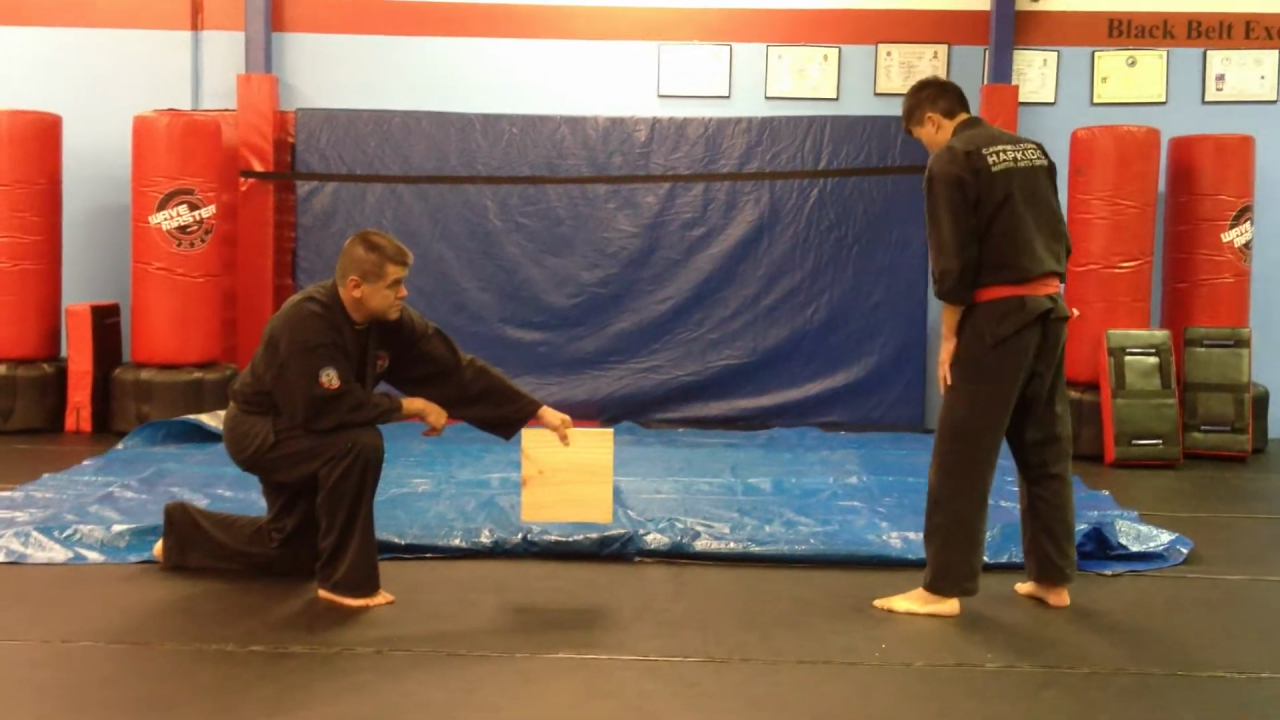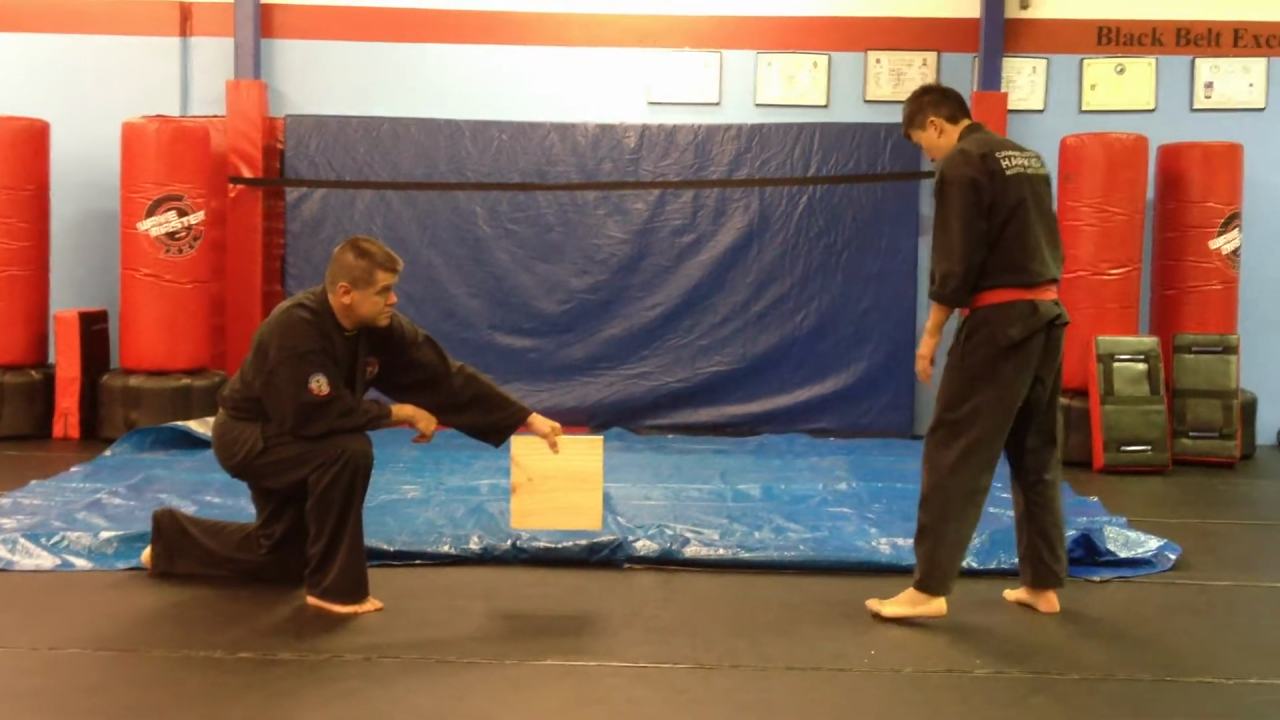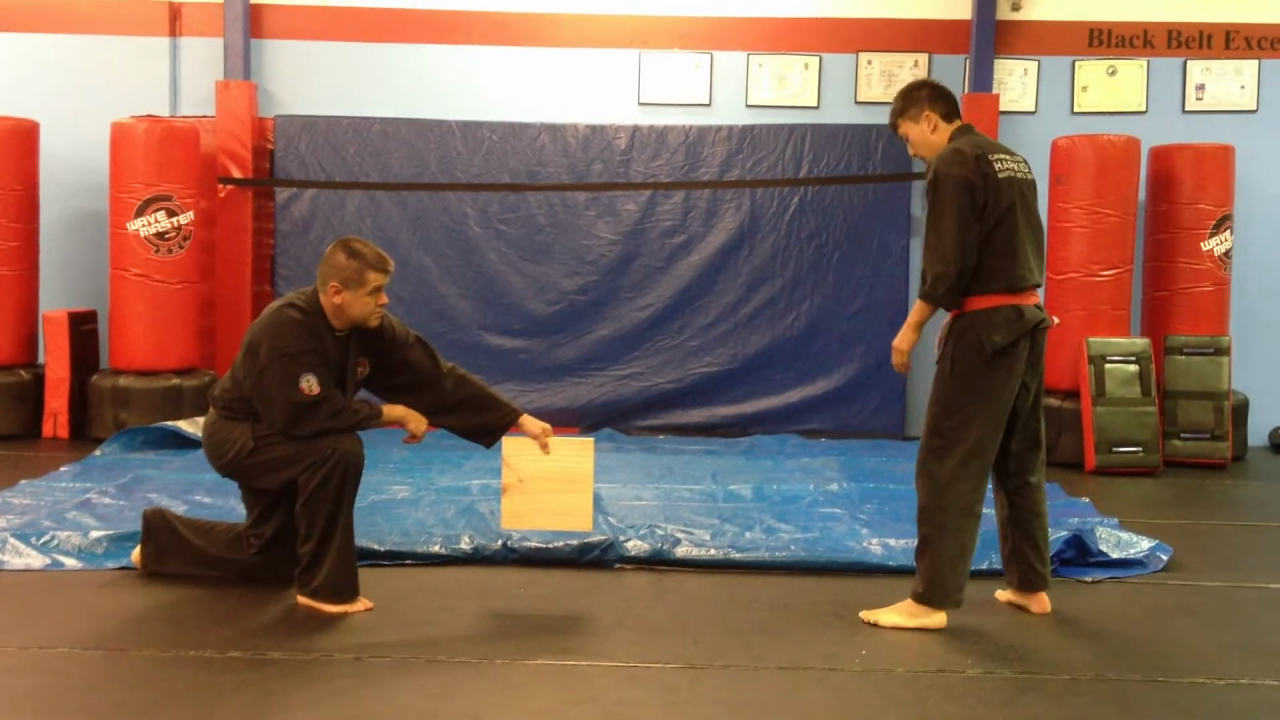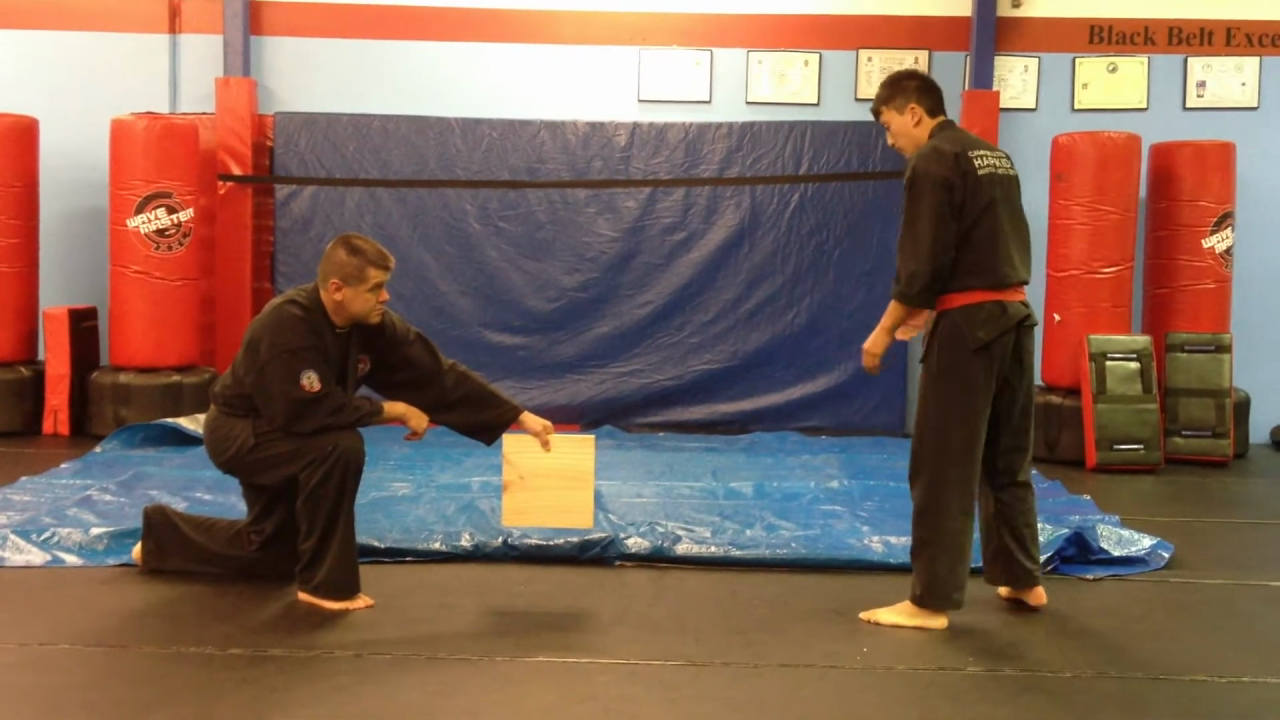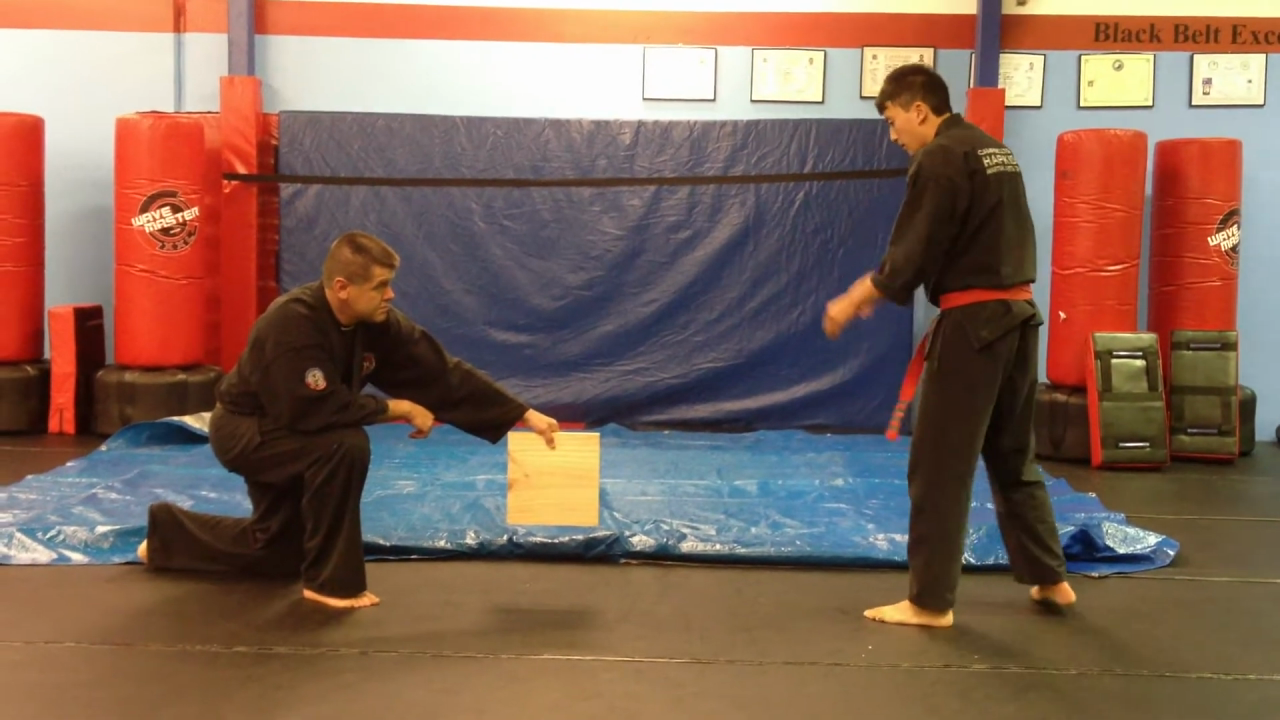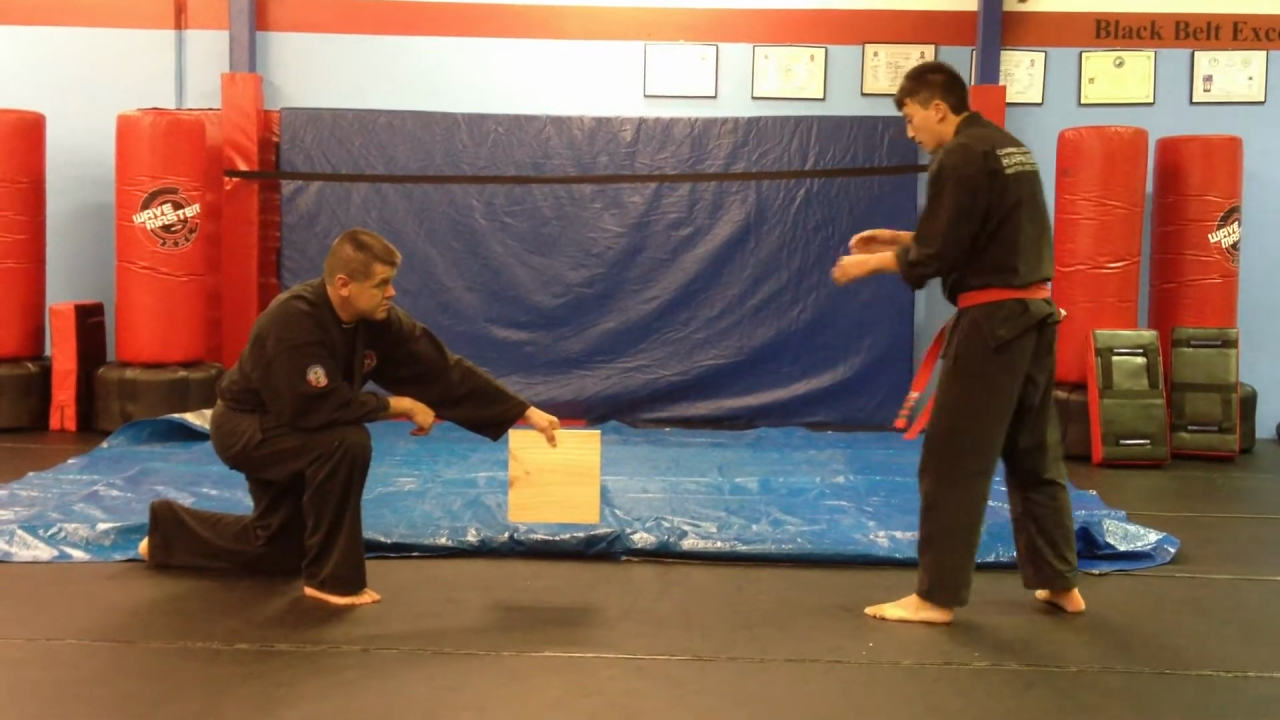
dt=0.2s
person 1, frame 1
left shoulder: (952, 162)
right shoulder: (1032, 151)
left elbow: (952, 263)
right elbow: (1060, 241)
left wrist: (949, 337)
left hip: (998, 314)
right hip: (1048, 309)
left knee: (962, 453)
right knee: (1045, 450)
left ankle: (943, 586)
right ankle: (1052, 578)
person 1, frame 2
left shoulder: (961, 165)
right shoulder: (1026, 158)
left elbow: (955, 263)
left wrist: (931, 334)
left hip: (1000, 320)
right hip: (1045, 315)
left knee: (955, 451)
right knee: (1036, 456)
left ankle: (930, 586)
right ankle: (1042, 583)
person 1, frame 3
left shoulder: (954, 166)
right shoulder: (1012, 162)
left elbow: (948, 264)
left wrist: (912, 327)
left hip: (985, 326)
right hip: (1027, 319)
left knee: (949, 462)
right knee: (1019, 460)
left ankle: (931, 598)
right ankle: (1030, 584)
person 1, frame 4
left shoulder: (932, 163)
right shoulder: (993, 156)
left elbow: (923, 260)
left wrist: (883, 330)
right wrist: (926, 309)
left hip: (970, 324)
right hip: (1013, 316)
left knee: (941, 465)
right knee: (1007, 459)
left ankle: (931, 601)
right ankle: (1022, 577)
person 1, frame 5
left shoulder: (939, 161)
right shoulder: (994, 150)
left elbow: (915, 256)
left wrist: (856, 298)
right wrist: (882, 275)
left hip: (974, 323)
right hip: (1017, 314)
left knee: (940, 462)
right knee: (1013, 456)
left ankle: (930, 600)
right ankle: (1050, 578)
person 1, frame 6
left shoulder: (959, 159)
right shoulder: (1012, 149)
left elbow: (937, 253)
left wrist: (870, 263)
right wrist: (899, 238)
left hip: (992, 320)
right hip: (1034, 313)
left knee: (953, 458)
right knee: (1036, 456)
left ankle: (935, 594)
right ankle: (1060, 583)
person 2, frame 1
left shoulder: (390, 319)
right shoulder: (306, 322)
left elbow: (455, 369)
right elbow: (333, 408)
left wrist: (536, 410)
right wrist: (413, 406)
left hip: (300, 429)
right hip: (258, 430)
left knee: (294, 550)
right knee: (359, 445)
left ankle: (183, 532)
right ankle: (345, 580)
person 2, frame 2
left shoulder: (380, 326)
right shoulder: (295, 328)
left elbow: (445, 376)
right elbow: (321, 415)
left wrist: (526, 418)
right wrist: (402, 413)
left hip: (289, 436)
right hip: (248, 436)
left knee: (283, 556)
right knee: (348, 452)
left ankle: (170, 539)
right ankle: (333, 587)
person 2, frame 3
left shoulder: (371, 327)
right shoulder: (286, 328)
left elbow: (436, 377)
right elbow: (311, 414)
left wrist: (517, 418)
right wrist: (392, 413)
left hip: (278, 437)
right hip: (238, 435)
left knee: (274, 557)
right knee: (339, 451)
left ankle: (161, 537)
right ankle: (323, 586)
person 2, frame 4
left shoulder: (372, 324)
right shoulder: (288, 324)
left elbow: (437, 374)
right elbow: (312, 411)
left wrist: (518, 416)
right wrist: (394, 410)
left hip: (281, 434)
right hip: (240, 432)
left knee: (274, 553)
right knee: (340, 447)
left ankle: (160, 536)
right ankle: (324, 583)
person 2, frame 5
left shoulder: (376, 322)
right shoulder: (292, 323)
left elbow: (441, 372)
right elbow: (318, 409)
left wrist: (523, 414)
right wrist: (399, 409)
left hip: (285, 431)
right hip: (244, 430)
left knee: (279, 550)
right knee: (345, 446)
left ankle: (166, 533)
right ankle: (329, 581)
person 2, frame 6
left shoulder: (377, 320)
right shoulder: (294, 320)
left elbow: (443, 370)
right elbow: (318, 407)
left wrist: (524, 411)
right wrist: (400, 406)
left hip: (287, 428)
right hip: (246, 427)
left knee: (280, 548)
right knee: (346, 443)
left ankle: (167, 531)
right ankle: (330, 578)
